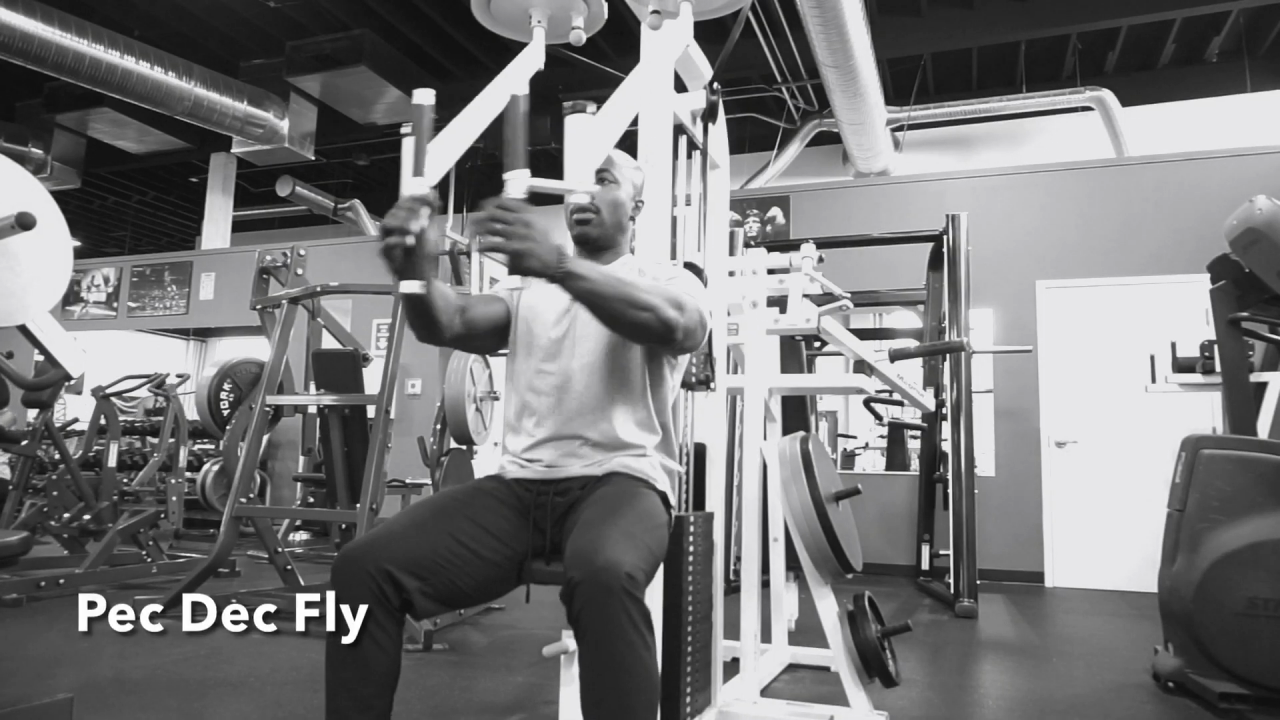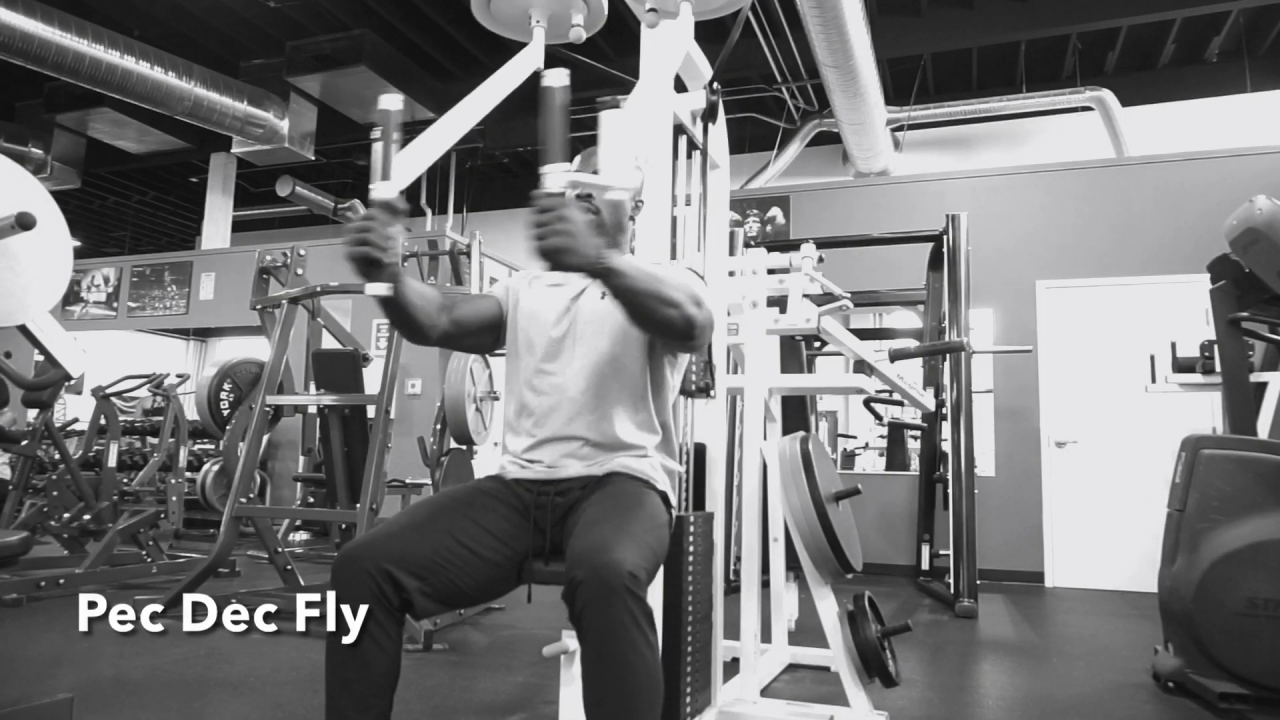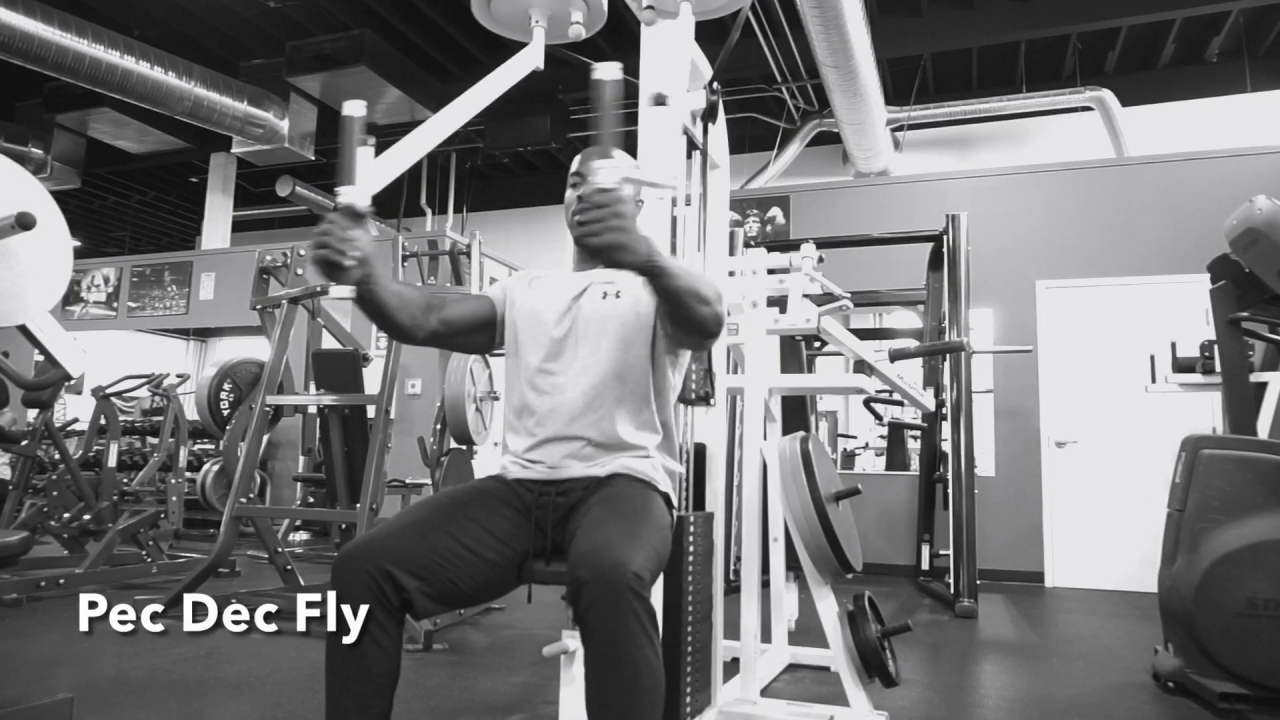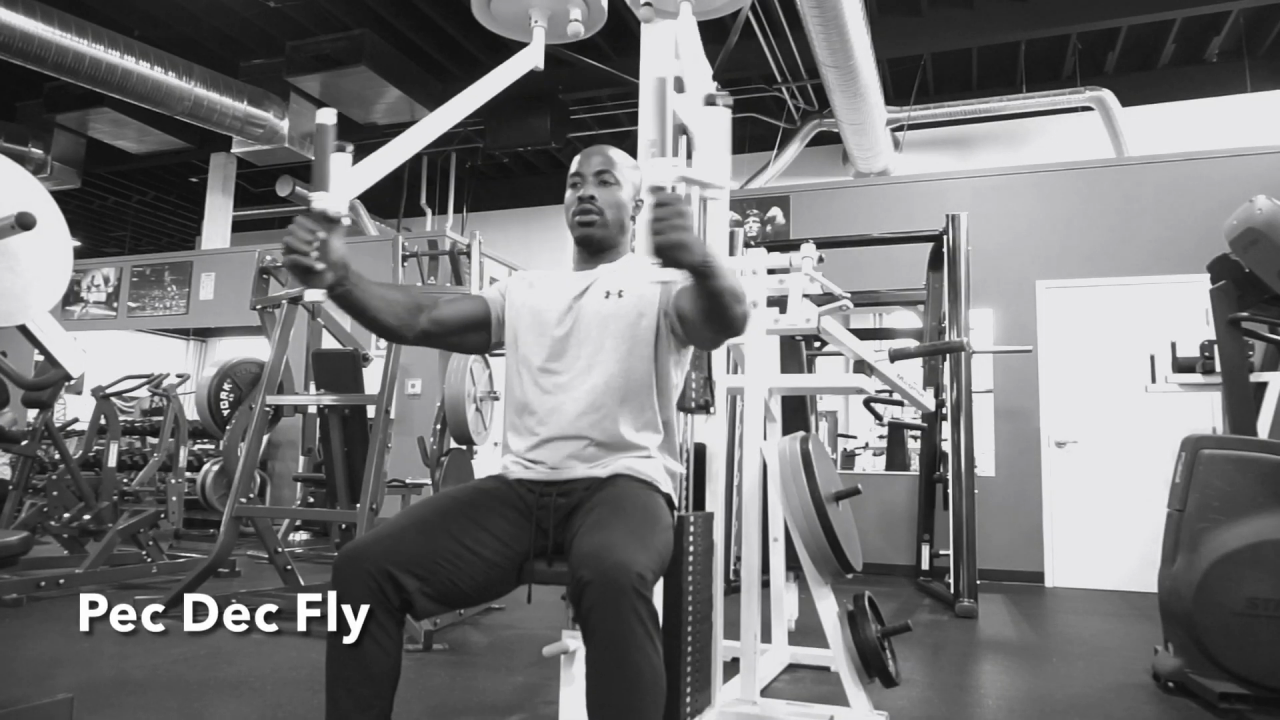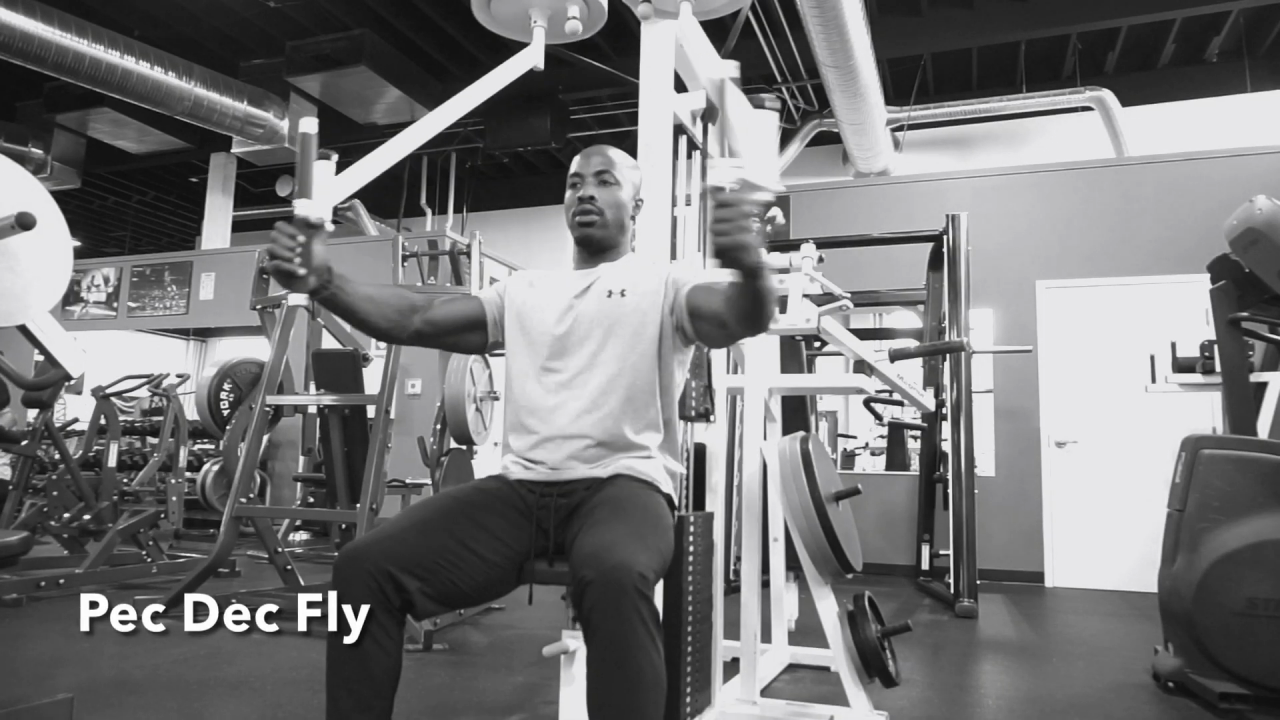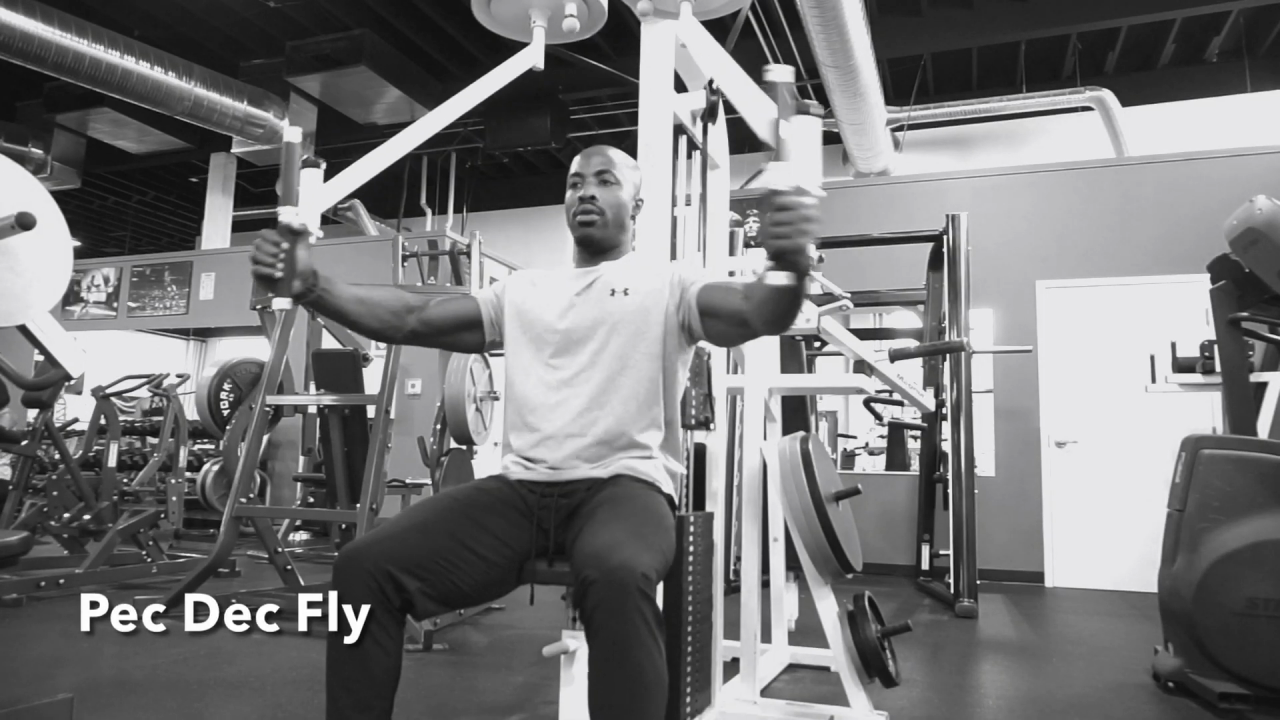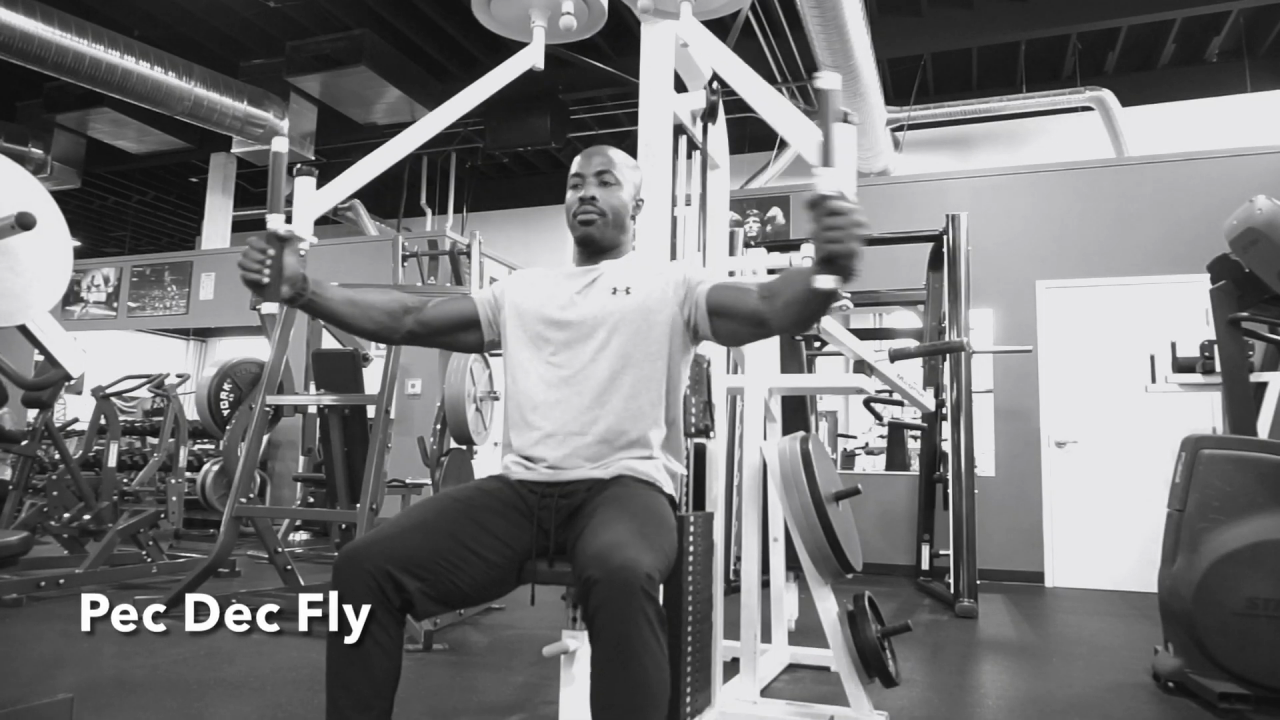
dt=0.1s
person 1, frame 1
left shoulder: (666, 282)
right shoulder: (529, 293)
left elbow: (668, 325)
right elbow: (448, 323)
left wrist: (557, 263)
right wrist: (415, 271)
left hip: (619, 481)
right hip: (518, 485)
left knee: (603, 576)
right knee: (365, 565)
person 1, frame 2
left shoulder: (669, 281)
right shoulder: (526, 291)
left elbow: (684, 323)
right elbow: (436, 322)
left wrist: (596, 260)
right wrist: (388, 275)
left hip: (619, 481)
right hip: (518, 485)
left knee: (605, 575)
right knee: (364, 565)
person 1, frame 3
left shoulder: (658, 286)
right shoulder: (526, 289)
left elbow: (702, 319)
right elbow: (428, 319)
left wrist: (646, 258)
right wrist: (360, 275)
left hip: (621, 482)
right hip: (520, 486)
left knee: (610, 575)
right knee: (364, 565)
person 1, frame 4
left shoulder: (662, 285)
right shoulder: (525, 290)
left elbow: (723, 316)
right elbow: (419, 319)
left wrist: (699, 260)
right wrist: (337, 276)
left hip: (622, 482)
right hip: (520, 487)
left knee: (613, 575)
right knee: (364, 565)
person 1, frame 5
left shoulder: (663, 285)
right shoulder: (525, 290)
left elbow: (737, 313)
right elbow: (415, 318)
left wrist: (749, 263)
right wrist: (324, 280)
left hip: (624, 482)
right hip: (520, 486)
left knee: (614, 575)
right knee: (366, 565)
person 1, frame 6
left shoulder: (667, 284)
right shoulder: (524, 290)
left elbow: (757, 310)
right elbow: (410, 318)
left wrist: (790, 264)
right wrist: (310, 285)
left hip: (624, 482)
right hip: (520, 487)
left knee: (617, 575)
right knee: (366, 565)
person 1, frame 7
left shoulder: (670, 285)
right shoulder: (523, 290)
left elbow: (769, 308)
right elbow: (409, 319)
left wrist: (826, 265)
right wrist: (302, 288)
left hip: (625, 483)
right hip: (520, 486)
left knee: (619, 574)
right knee: (366, 565)
